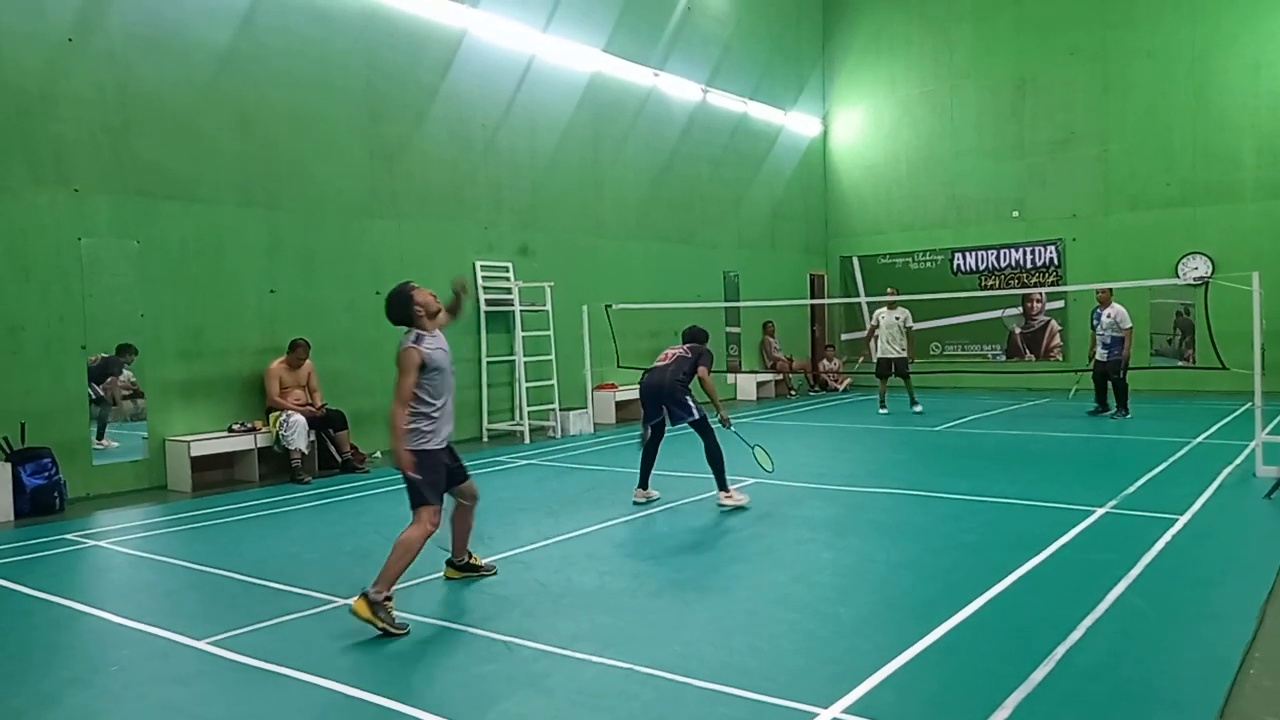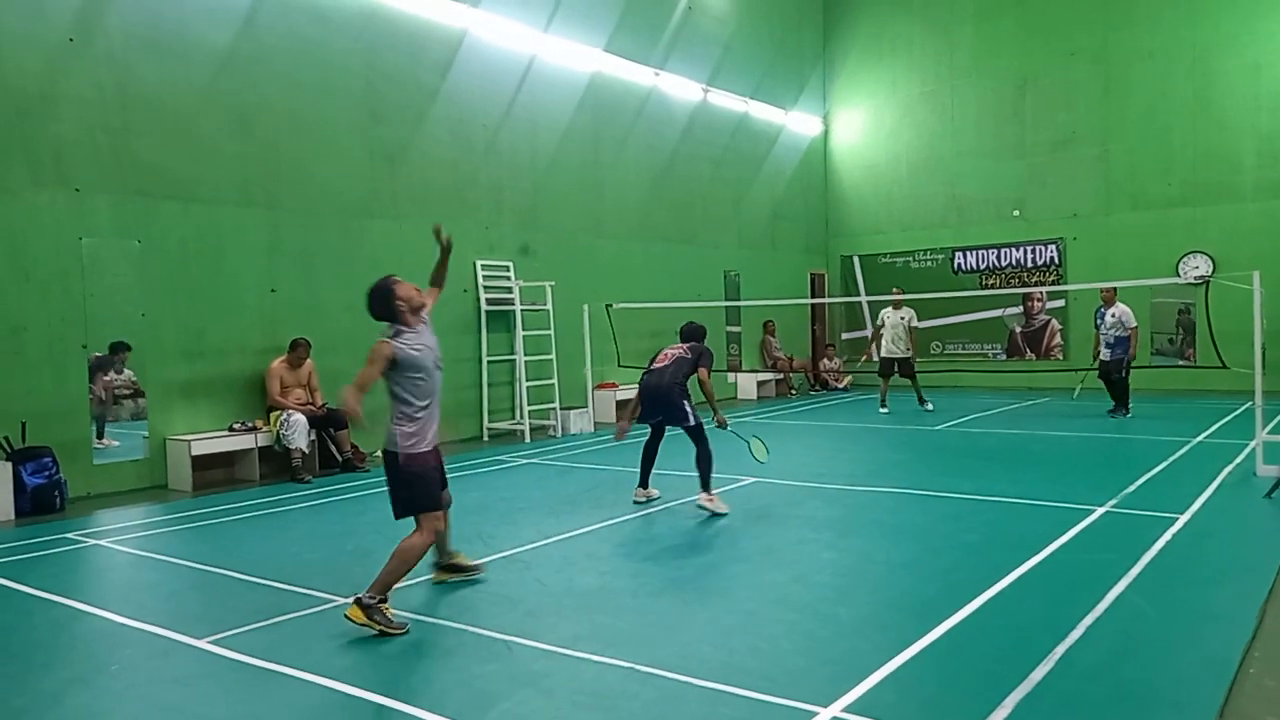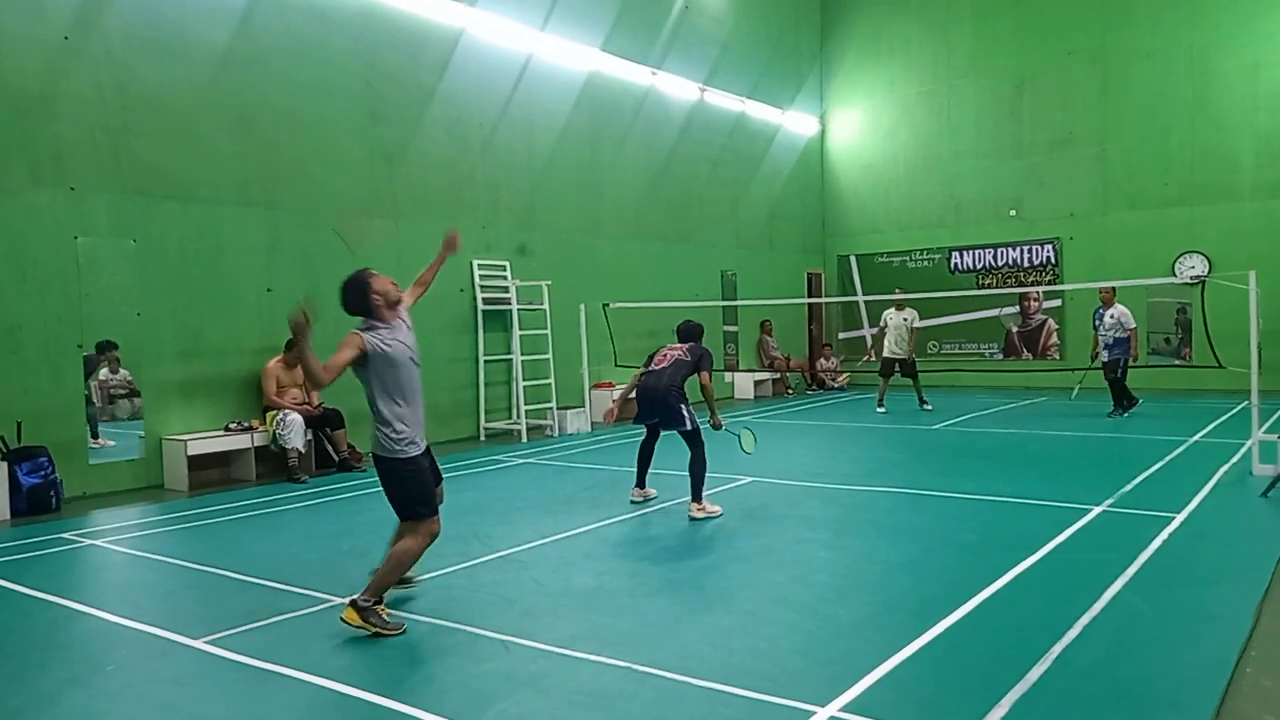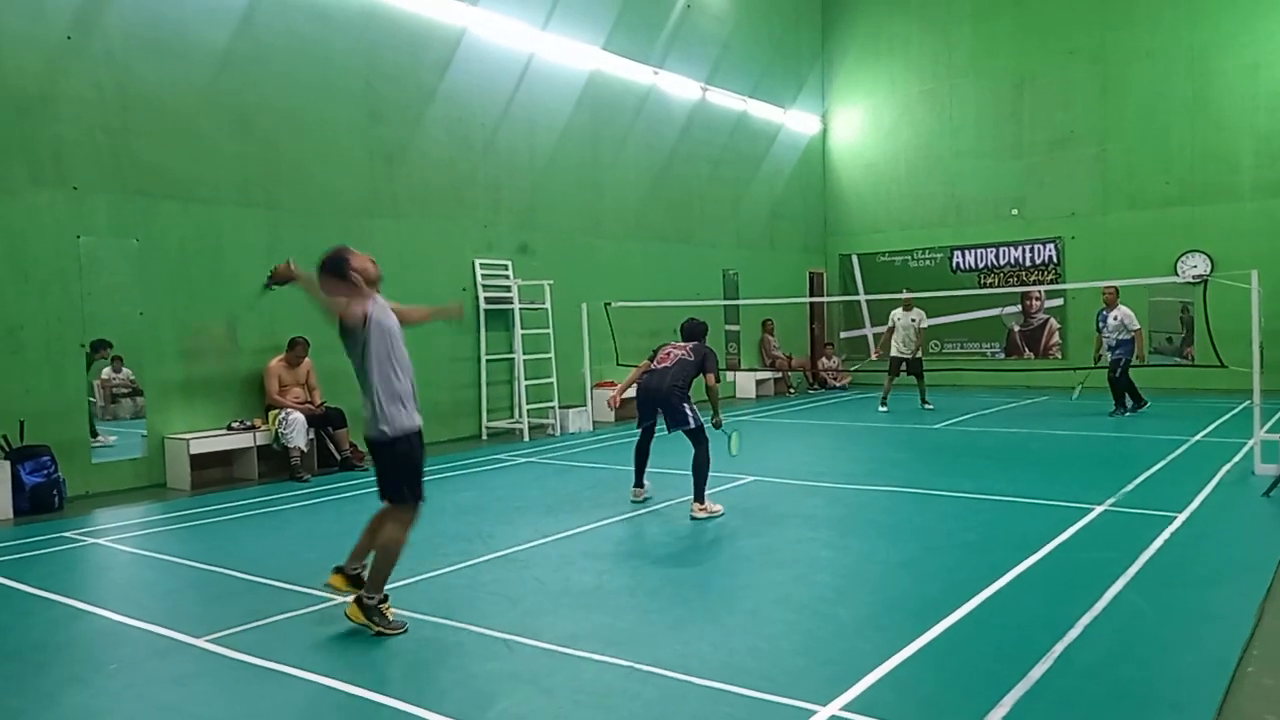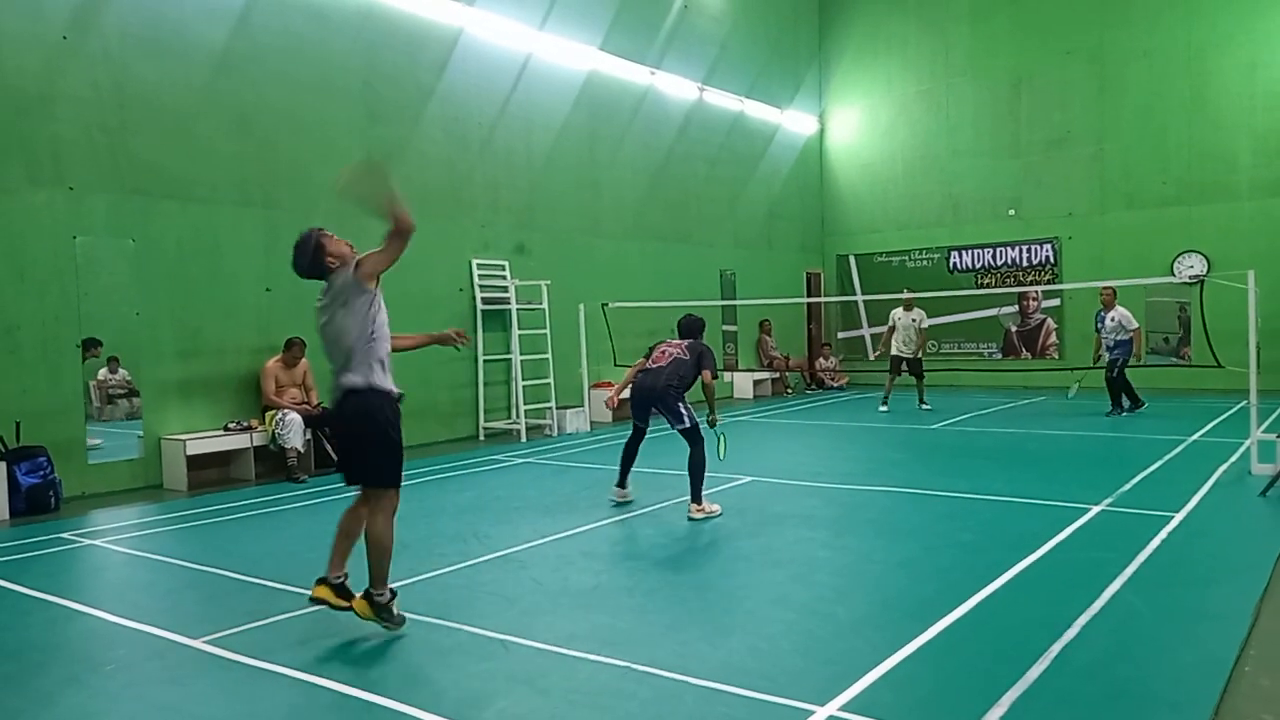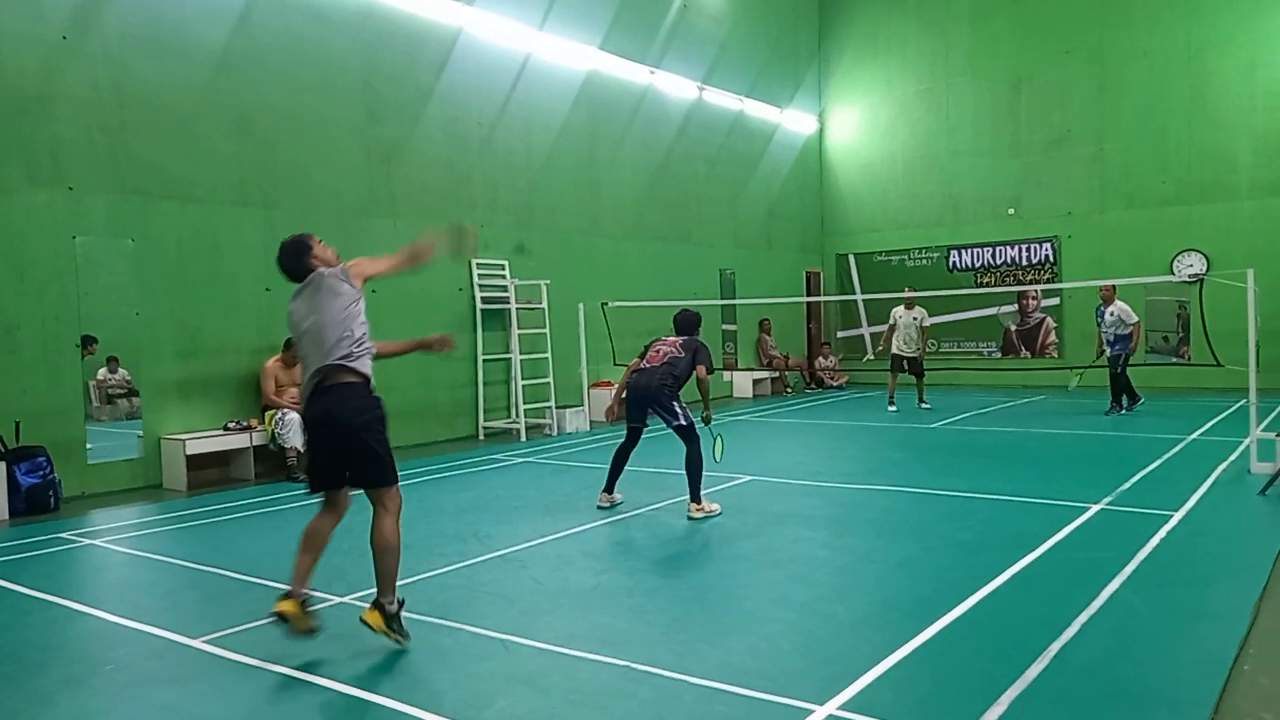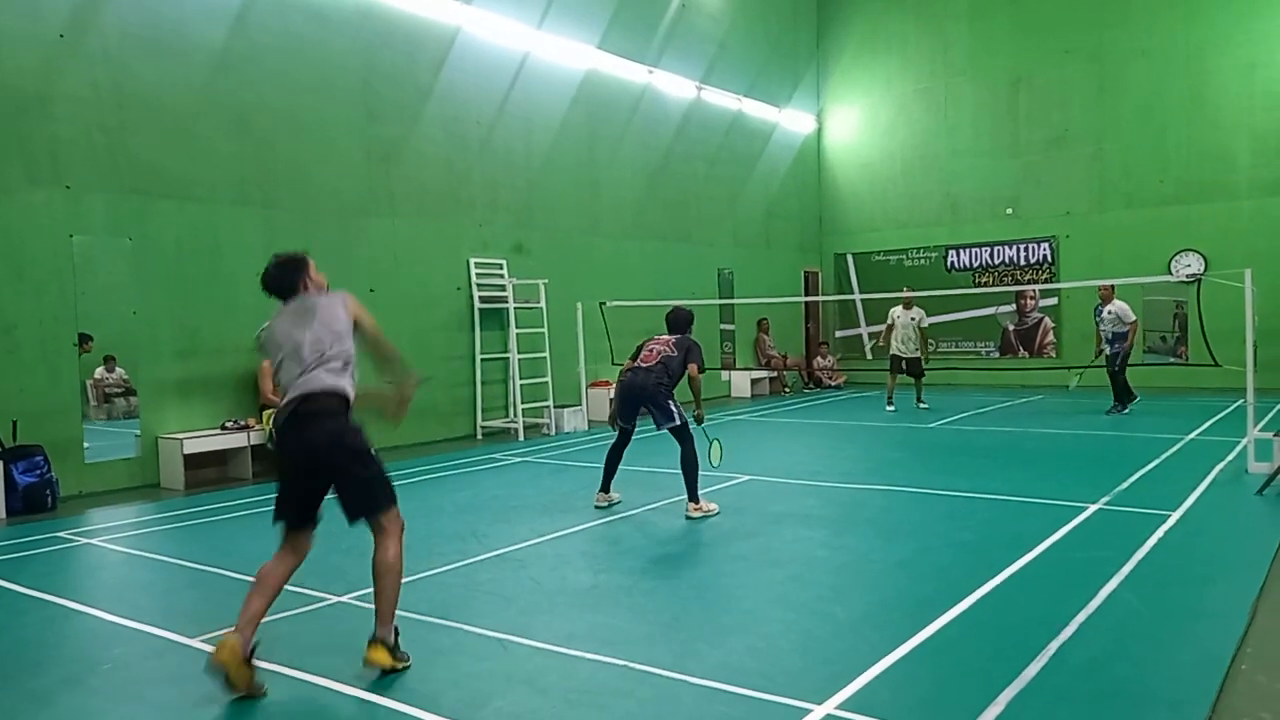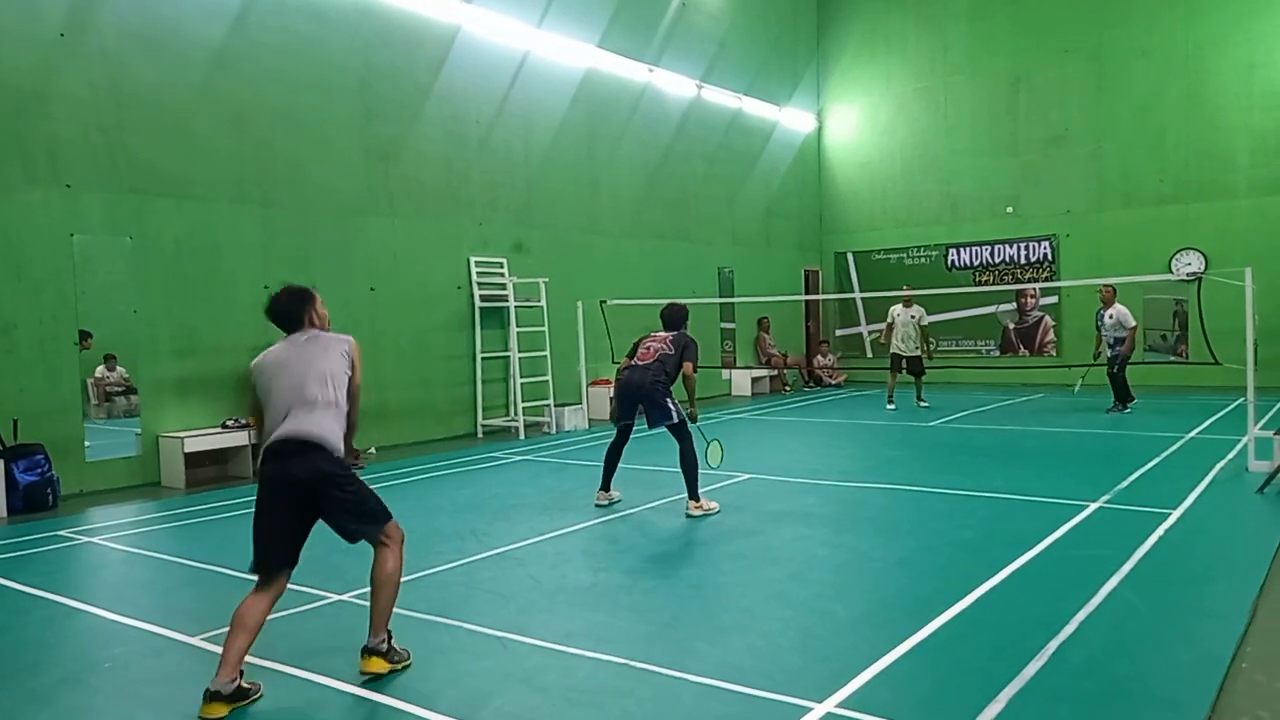
dt=0.1s
person 1, frame 1
left shoulder: (434, 331)
right shoulder: (413, 349)
left elbow: (450, 314)
right elbow: (399, 404)
left wrist: (458, 297)
right wrist: (398, 447)
left hip: (439, 442)
right hip: (421, 447)
left knee: (468, 496)
right knee: (426, 521)
left ankle: (459, 561)
right ankle: (376, 597)
person 1, frame 2
left shoulder: (422, 324)
right shoulder: (388, 345)
left elbow: (434, 286)
right elbow: (356, 388)
left wrist: (444, 252)
right wrist: (349, 406)
left hip: (424, 444)
right hip: (407, 450)
left knee: (441, 506)
right knee: (431, 527)
left ankle: (446, 561)
right ankle: (368, 602)
person 1, frame 3
left shoulder: (399, 317)
right shoulder: (362, 340)
left elbow: (418, 286)
right elbow: (320, 378)
left wrist: (444, 254)
right wrist: (302, 339)
left hip: (414, 444)
right hip: (399, 450)
left knee: (432, 496)
right knee: (425, 529)
left ankle: (393, 573)
right ankle: (365, 605)
person 1, frame 4
left shoulder: (378, 305)
right shoulder: (354, 309)
left elbow: (407, 316)
right elbow: (345, 307)
left wrist: (443, 310)
right wrist: (297, 278)
left hip: (399, 424)
right hip: (395, 430)
left knee: (400, 510)
right knee: (403, 516)
left ankle: (350, 570)
right ankle: (370, 603)
person 1, frame 5
left shoulder: (330, 304)
right shoulder: (354, 278)
left elbow: (381, 342)
right elbow: (401, 231)
left wrist: (436, 338)
left hip: (351, 404)
right hip: (370, 400)
left knee: (369, 496)
right knee: (382, 501)
left ankle: (332, 580)
right ankle: (378, 596)
person 1, frame 6
left shoulder: (297, 308)
right shoulder: (340, 275)
right elbow: (406, 258)
left wrist: (423, 344)
right wrist: (445, 236)
left hip: (318, 400)
right hip: (351, 395)
left knee: (333, 506)
right knee: (387, 504)
left ankle: (294, 596)
right ankle: (386, 606)
person 1, frame 7
left shoulder: (271, 332)
right shoulder: (340, 303)
right elbow: (381, 350)
left wrist: (374, 396)
right wrist: (402, 384)
left hip: (291, 428)
right hip: (328, 421)
left knee: (292, 550)
right knee: (389, 527)
left ankle: (236, 648)
right ankle: (384, 641)
person 1, frame 8
left shoulder: (262, 363)
right shoulder: (344, 346)
right elbow: (350, 415)
left hip: (275, 469)
right hip: (322, 460)
left knee: (268, 587)
right knee: (391, 539)
right ankle: (378, 648)
person 2, frame 1
left shoulder: (668, 352)
right shoulder: (702, 351)
right elbow: (702, 375)
left wrist: (645, 427)
right wrist: (720, 410)
left hip: (646, 383)
right hip: (671, 385)
left knee: (655, 435)
right knee: (708, 436)
left ankle: (642, 490)
right ankle: (725, 492)
person 2, frame 2
left shoulder: (665, 351)
right shoulder: (702, 350)
right elbow: (703, 377)
left wrist: (627, 419)
right wrist: (717, 412)
left hip: (648, 387)
right hip: (671, 388)
left knee: (656, 434)
right knee: (701, 441)
left ankle: (643, 489)
right ankle: (706, 495)
person 2, frame 3
left shoulder: (663, 350)
right shoulder: (702, 352)
left elbow: (637, 378)
right elbow: (705, 382)
left wrist: (617, 403)
right wrist: (714, 414)
left hip: (645, 387)
right hip: (669, 391)
left knee: (652, 434)
right knee: (696, 445)
left ankle: (639, 489)
right ankle: (697, 504)
person 2, frame 4
left shoulder: (665, 347)
right shoulder: (706, 352)
left elbow: (641, 369)
right elbow: (710, 383)
left wrist: (619, 391)
right wrist: (716, 414)
left hip: (646, 388)
right hip: (671, 391)
left knee: (647, 433)
right knee: (701, 442)
left ankle: (638, 488)
right ankle: (699, 504)
person 2, frame 5
left shoulder: (661, 345)
right shoulder: (702, 349)
left elbow: (637, 367)
right elbow: (707, 380)
left wrist: (616, 392)
right wrist: (712, 412)
left hip: (640, 386)
right hip: (666, 390)
left knee: (637, 435)
right knee: (696, 442)
left ankle: (621, 489)
right ankle: (697, 504)
person 2, frame 6
left shoulder: (657, 342)
right shoulder: (697, 346)
left elbow: (631, 368)
right elbow: (702, 376)
left wrist: (616, 399)
right wrist: (707, 408)
left hip: (635, 386)
right hip: (660, 389)
left knee: (631, 440)
right knee: (692, 441)
left ankle: (607, 494)
right ankle: (696, 504)
person 2, frame 7
left shoulder: (650, 341)
right shoulder: (690, 344)
left elbow: (624, 369)
right elbow: (693, 374)
left wrist: (615, 406)
right wrist: (699, 407)
left hip: (629, 385)
right hip: (655, 388)
left knee: (622, 439)
right knee: (686, 440)
left ankle: (604, 493)
right ankle: (694, 503)
person 2, frame 8
left shoulder: (645, 338)
right shoulder: (686, 341)
left elbow: (622, 368)
right elbow: (688, 372)
left wrist: (615, 403)
right wrist: (692, 405)
left hip: (627, 383)
right hip: (653, 386)
left knee: (621, 437)
right knee: (685, 439)
left ankle: (604, 492)
right ankle: (695, 502)
